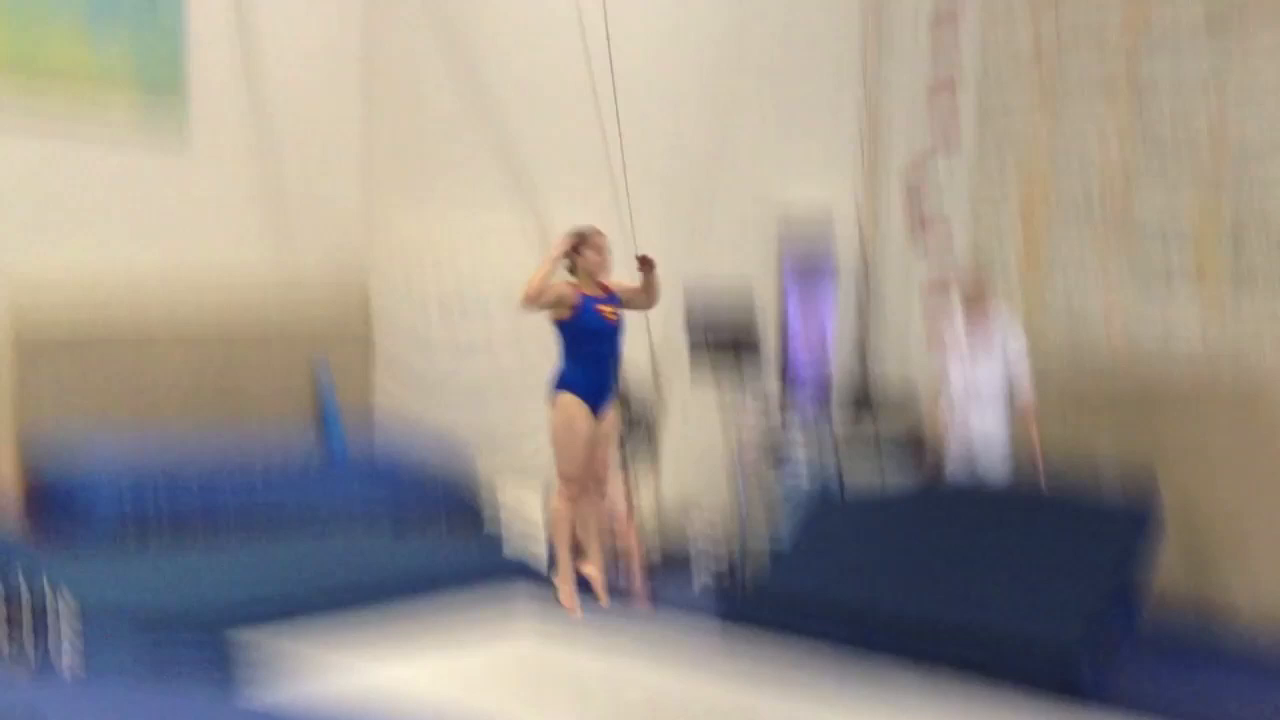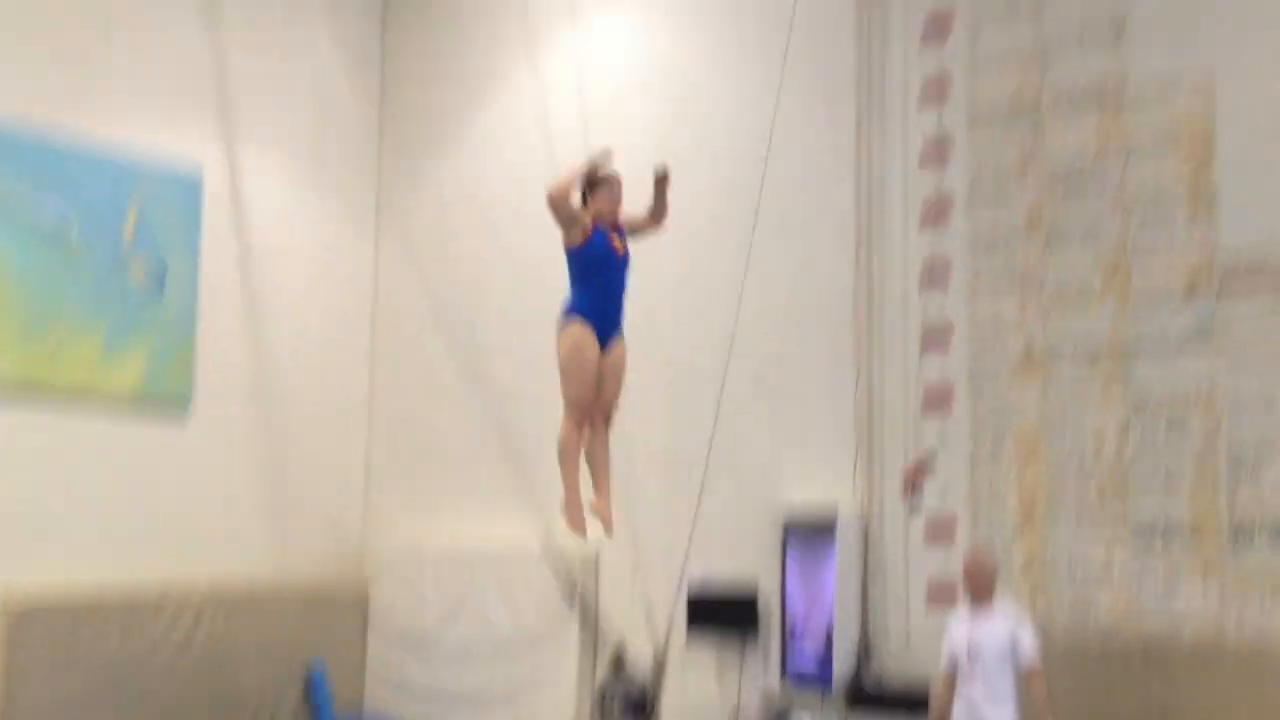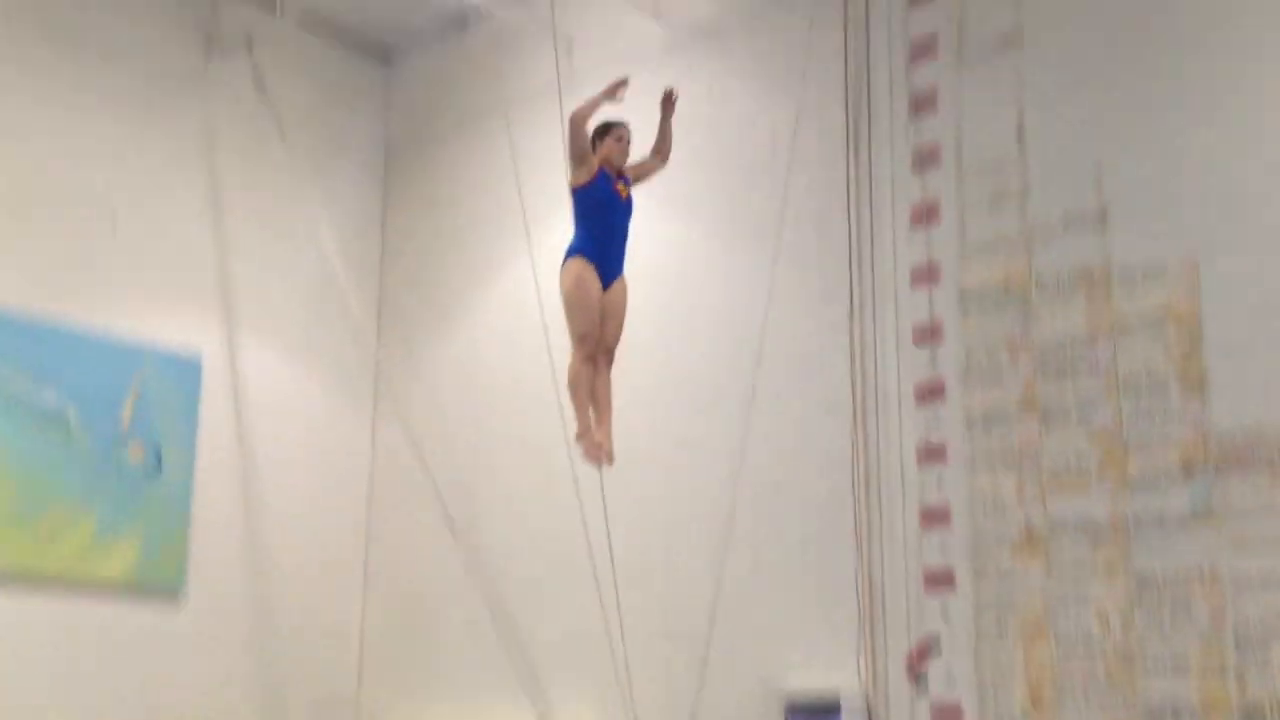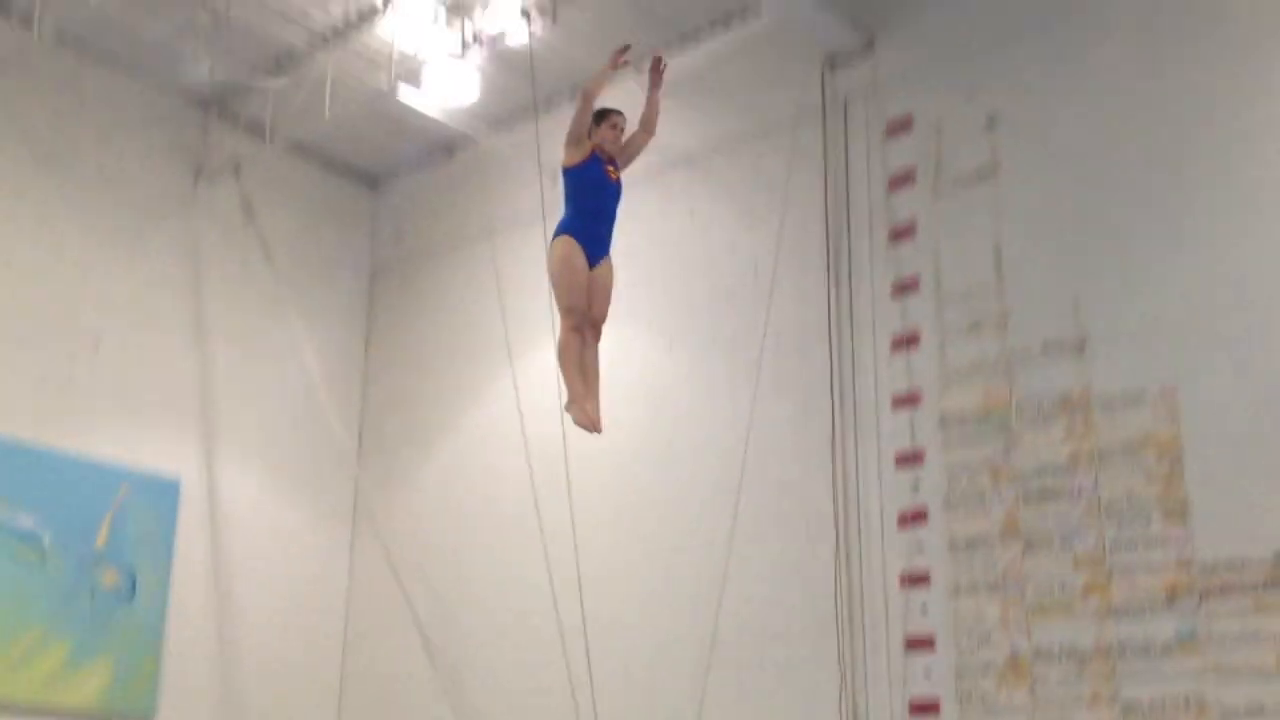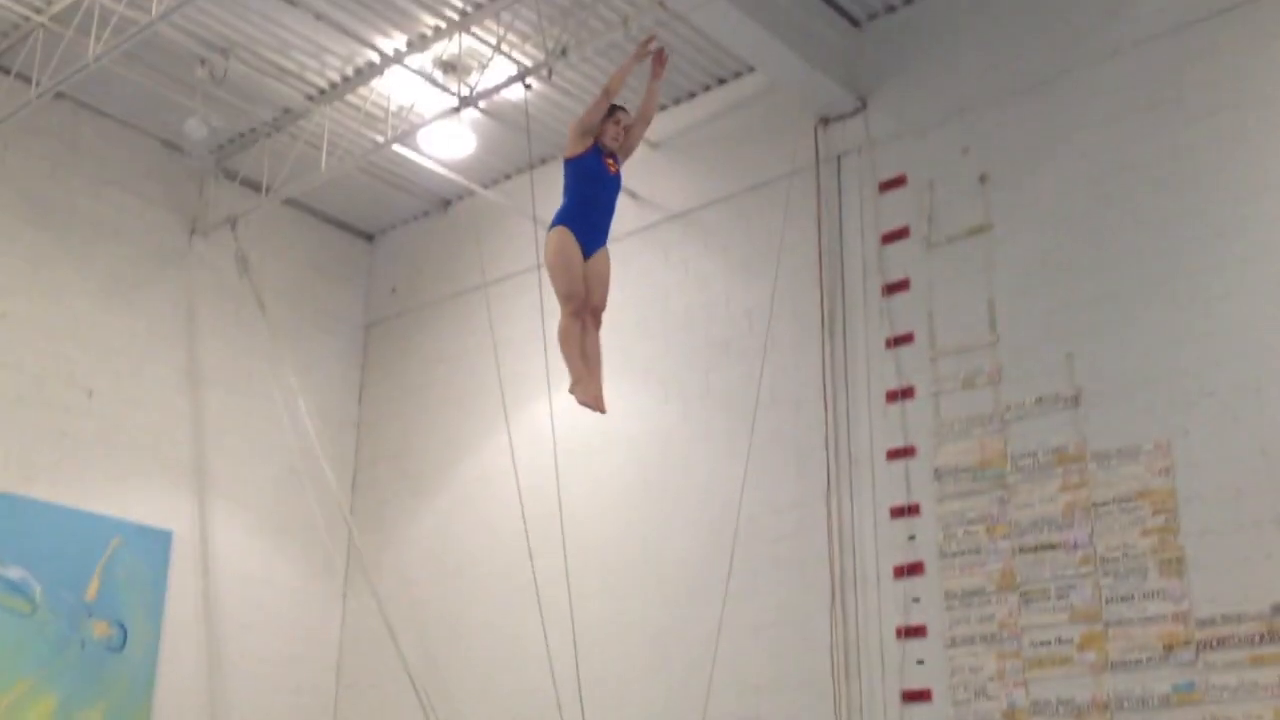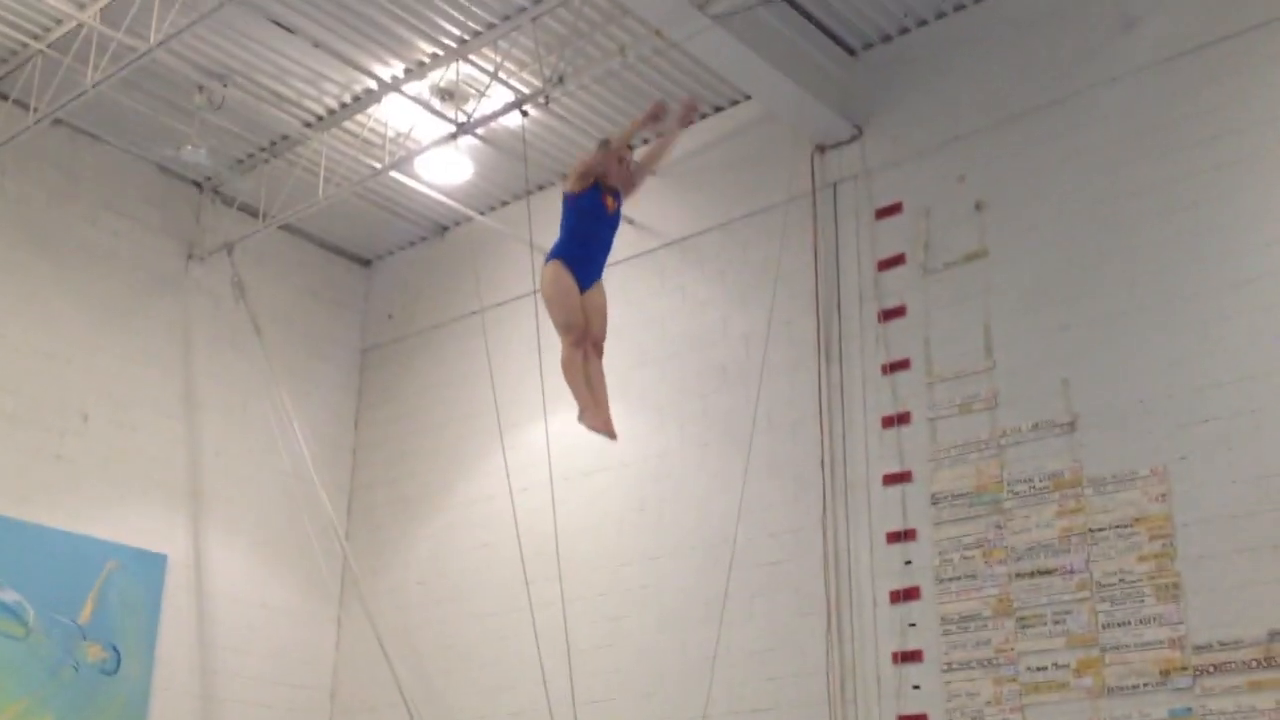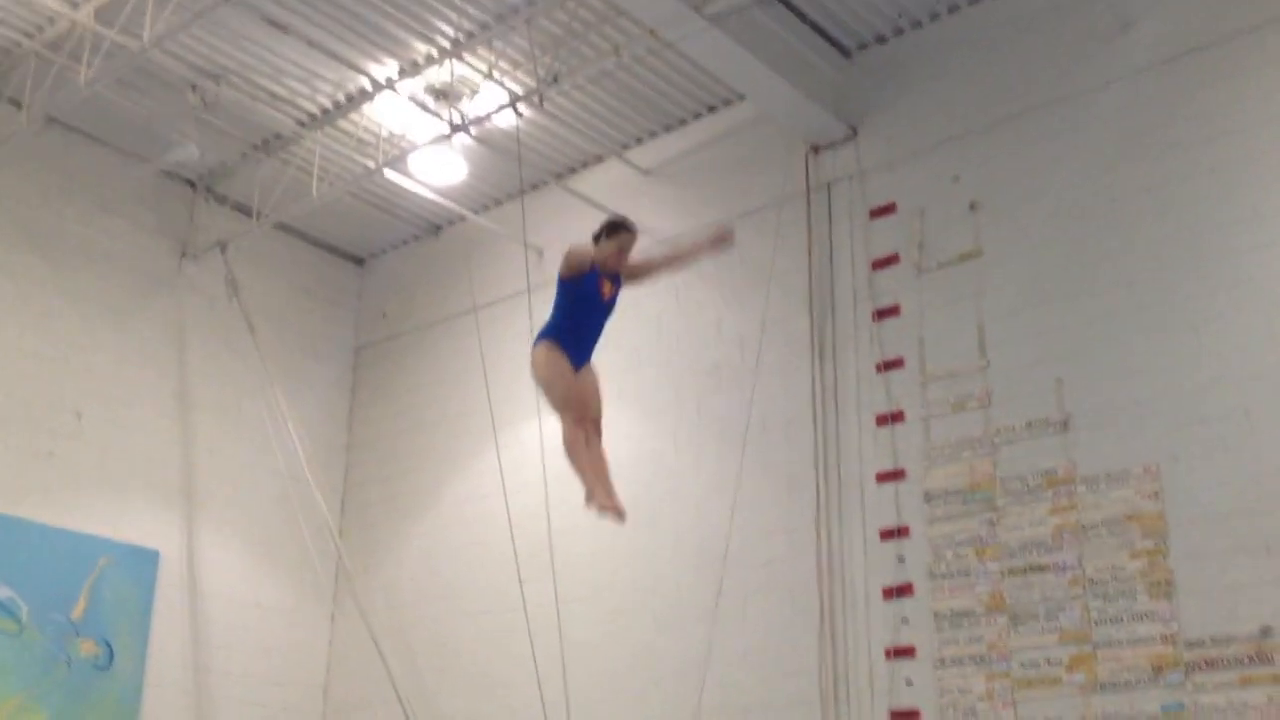
dt=0.2s
person 1, frame 1
left shoulder: (612, 293)
right shoulder: (567, 294)
left elbow: (649, 300)
right elbow: (529, 298)
left wrist: (649, 275)
right wrist: (558, 254)
left hip: (604, 400)
right hip: (572, 395)
left knee: (596, 482)
right knee: (571, 486)
left ankle: (593, 561)
right ankle: (564, 572)
person 1, frame 2
left shoulder: (620, 229)
right shoulder: (579, 226)
left elbow: (656, 218)
right elbow: (555, 198)
left wrist: (660, 190)
right wrist: (585, 171)
left hip: (613, 332)
right hip: (581, 324)
left knee: (602, 418)
right knee: (578, 415)
left ankle: (602, 496)
right ankle: (571, 499)
person 1, frame 3
left shoulder: (625, 179)
right shoulder: (585, 169)
left elbow: (661, 157)
right elbow: (576, 121)
left wrist: (666, 118)
right wrist: (604, 97)
left hip: (614, 273)
right hip: (583, 264)
left knee: (605, 354)
right knee: (585, 350)
left ankle: (603, 431)
right ankle: (584, 429)
person 1, frame 4
left shoulder: (616, 163)
right shoulder: (578, 149)
left elbow: (647, 129)
right elbow: (587, 97)
left wrist: (655, 86)
right wrist: (609, 69)
left hip: (600, 253)
right hip: (570, 242)
left knee: (593, 328)
right knee: (573, 322)
left ankle: (591, 404)
right ankle: (576, 398)
person 1, frame 5
left shoulder: (616, 158)
right shoulder: (580, 139)
left elbow: (644, 118)
right elbow: (606, 96)
left wrist: (656, 74)
right wrist: (634, 59)
left hip: (596, 245)
right hip: (567, 234)
left knee: (593, 316)
right knee: (573, 309)
left ankle: (594, 386)
right ankle: (579, 380)
person 1, frame 6
left shoulder: (618, 192)
right shoulder: (581, 178)
left elbow: (651, 161)
right elbow: (610, 150)
left wrist: (679, 125)
right wrist: (642, 123)
left hip: (591, 279)
right hip: (561, 269)
left knee: (593, 347)
right knee: (574, 339)
left ankle: (601, 412)
right ankle: (588, 407)
person 1, frame 7
left shoulder: (620, 274)
right shoulder: (581, 262)
left elbow: (665, 263)
right elbow: (576, 257)
left wrist: (708, 244)
right wrist: (584, 260)
left hip: (579, 360)
right hip: (550, 348)
left knee: (592, 427)
right knee: (574, 416)
left ankle: (607, 494)
right ankle: (595, 491)
